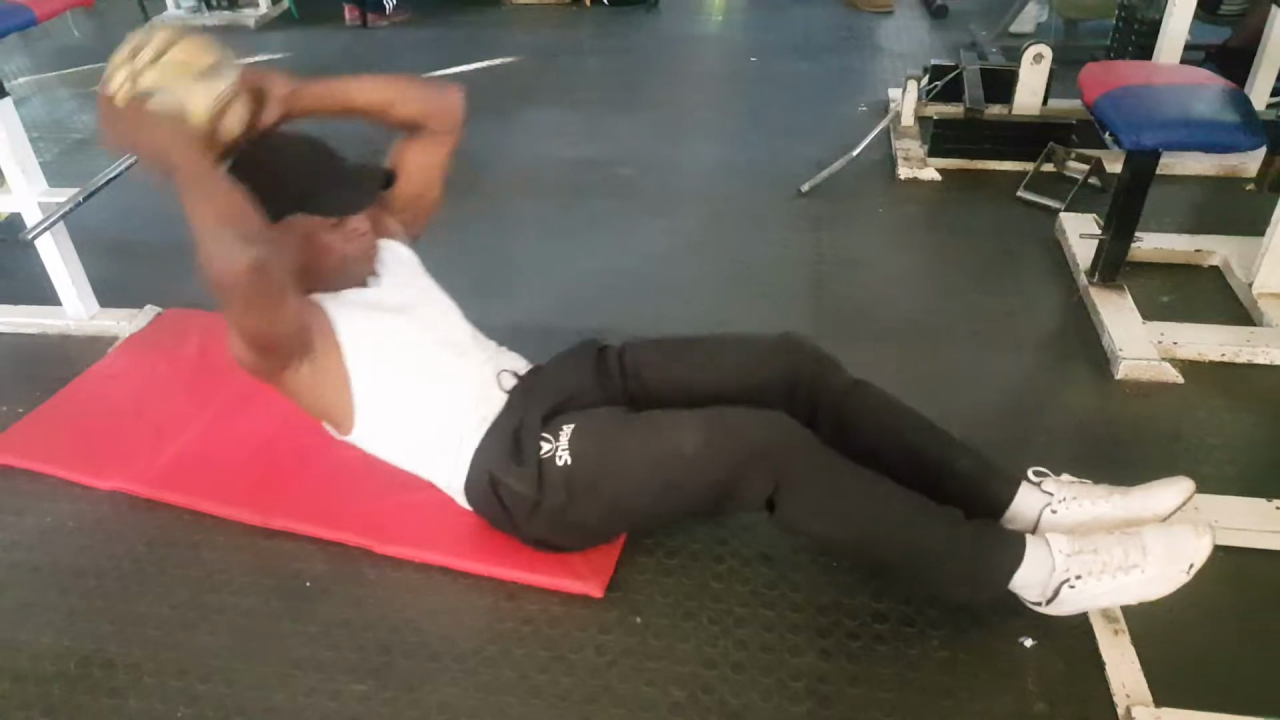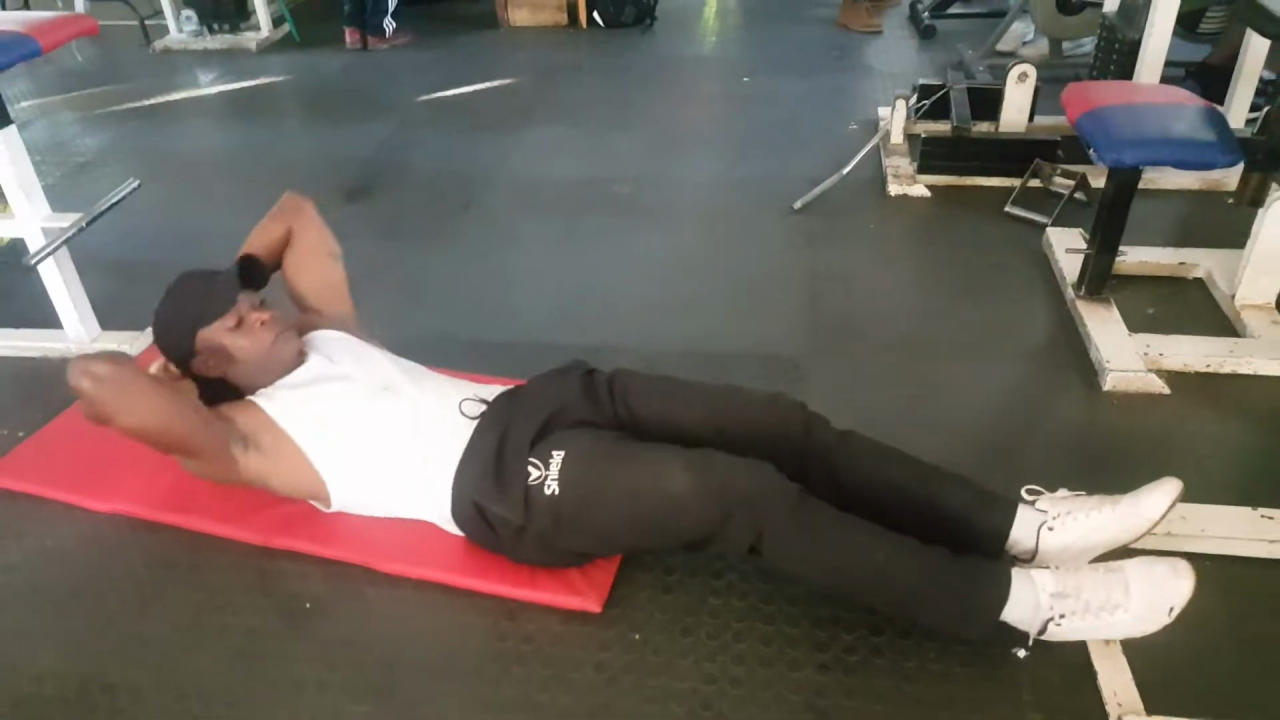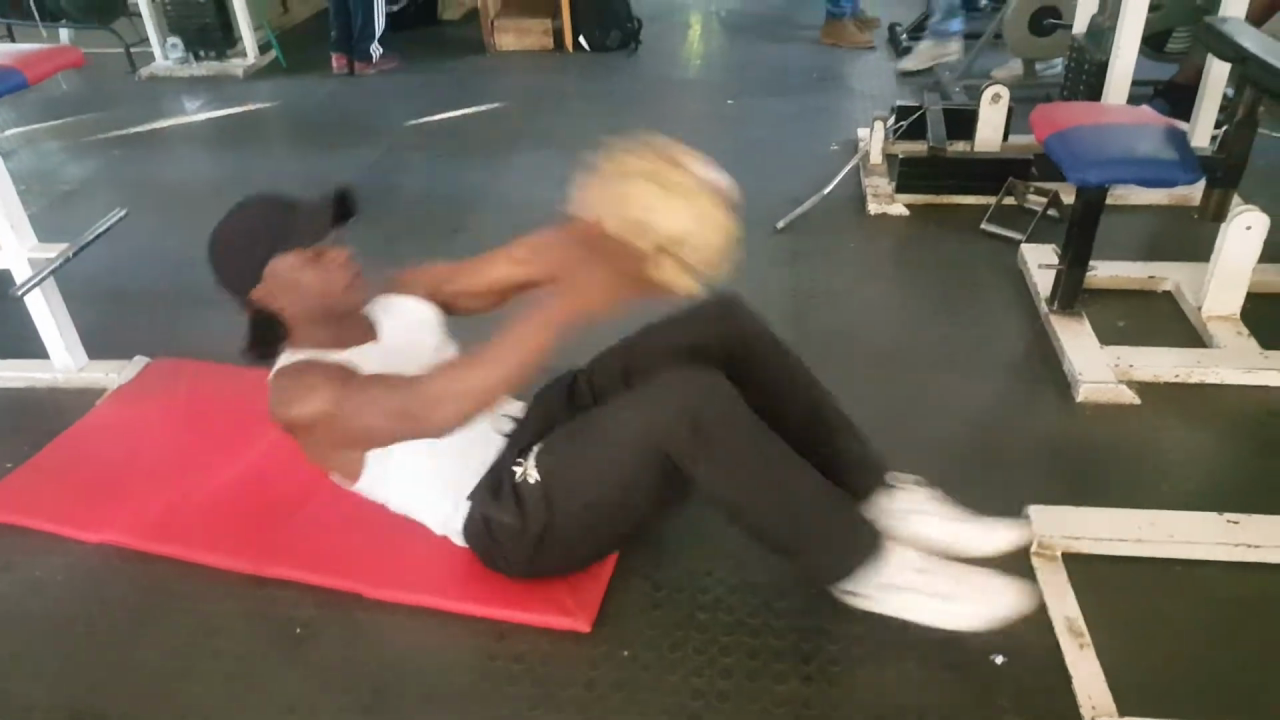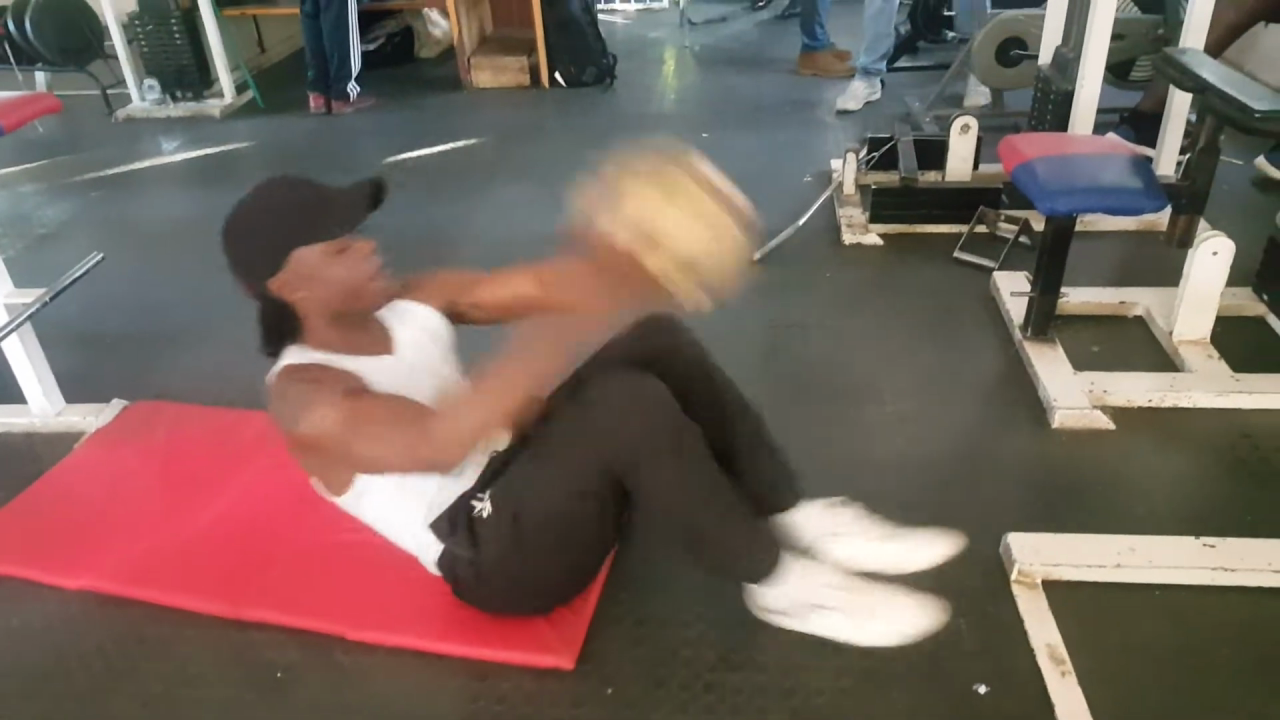
dt=0.5s
person 1, frame 1
left shoulder: (382, 243)
right shoulder: (282, 339)
left elbow: (439, 108)
right elbow: (243, 263)
left wrist: (293, 100)
right wrist: (183, 156)
left hip: (562, 384)
right hip: (522, 469)
left knee: (794, 367)
right knee: (764, 448)
left ankle: (1024, 498)
right ankle: (1029, 570)
person 1, frame 2
left shoulder: (324, 335)
right shoulder: (243, 436)
left elbow: (294, 213)
right elbow: (105, 386)
left wrist: (226, 282)
right wrist: (173, 354)
left hip: (536, 405)
right hip: (504, 487)
left knee: (782, 424)
right knee: (746, 496)
left ankle: (1017, 521)
right ankle: (1016, 600)
person 1, frame 3
left shoulder: (394, 299)
right shoulder: (303, 396)
left elbow: (530, 260)
right elbow: (449, 403)
left wrist: (596, 237)
right wrist: (561, 302)
left hip: (549, 434)
right hip: (522, 524)
left knee: (723, 318)
right knee: (693, 393)
left ankle: (879, 502)
right ankle: (865, 569)
person 1, frame 4
left shoulder: (409, 303)
right shoulder: (307, 404)
left elbow: (535, 287)
right elbow: (446, 436)
left wrist: (600, 267)
right wrist: (579, 299)
left hip: (529, 480)
right hip: (499, 557)
left knee: (656, 334)
right knee: (633, 402)
left ankle: (797, 523)
right ankle: (775, 583)
